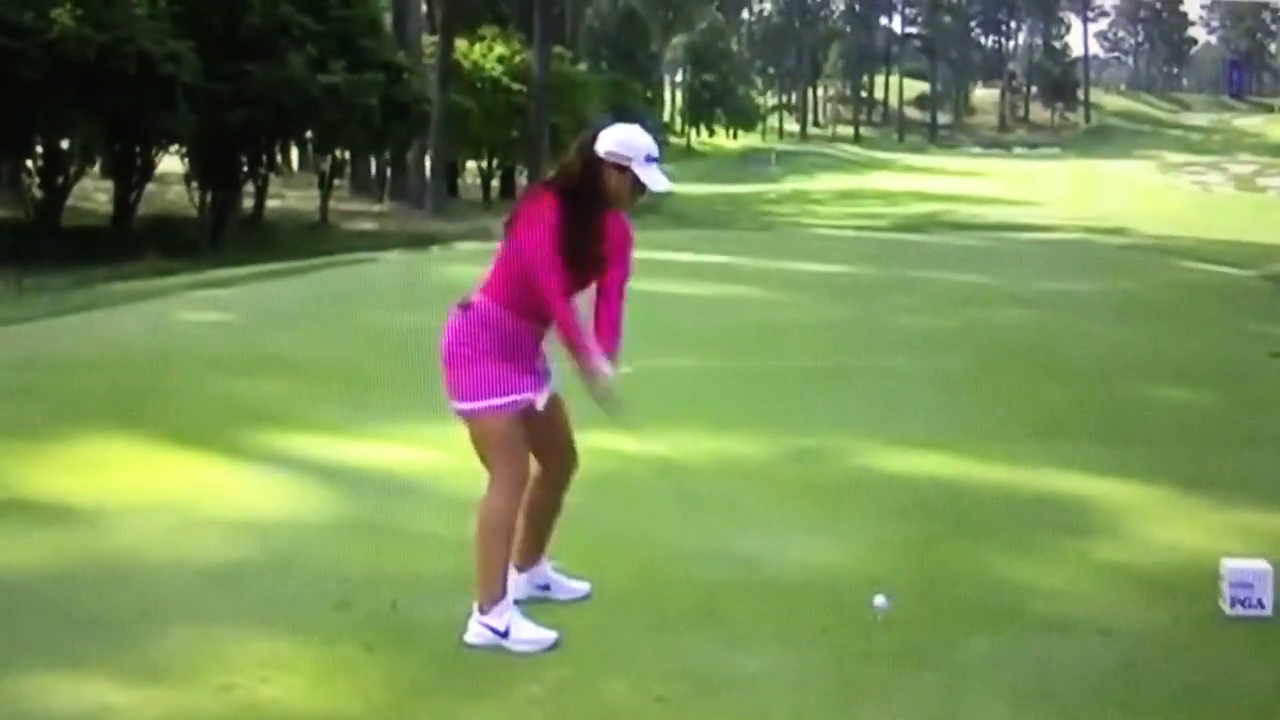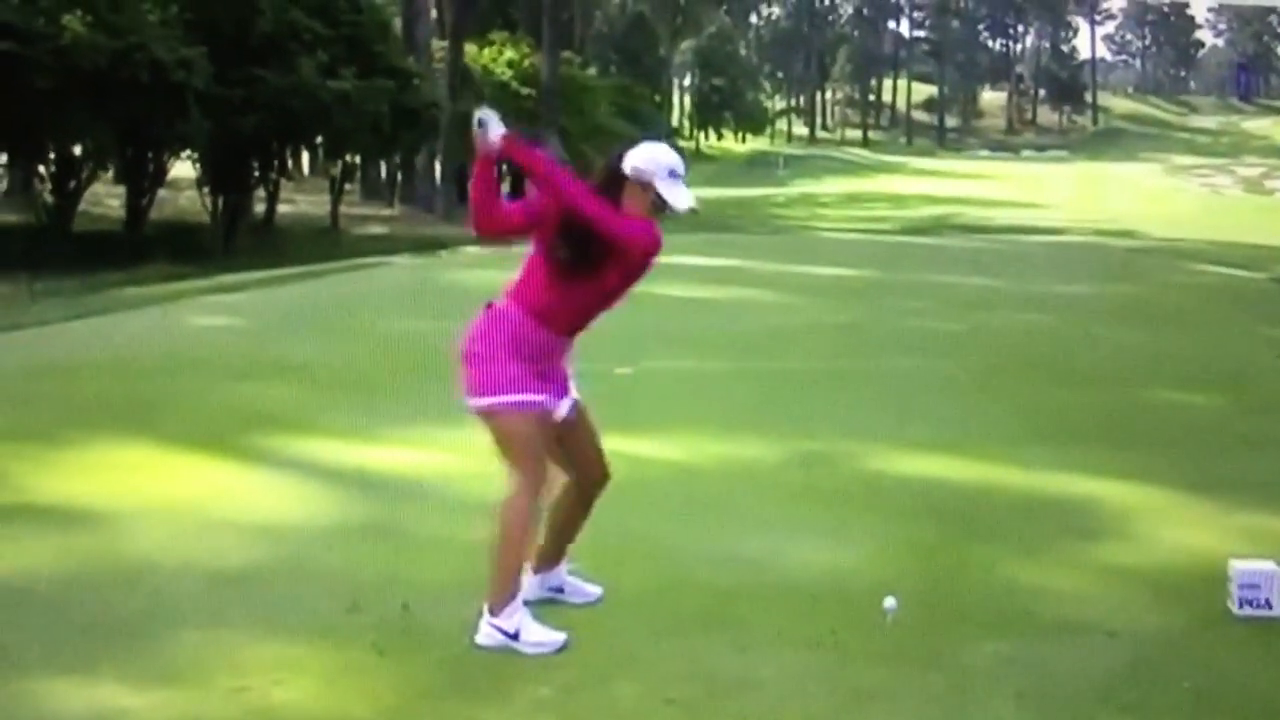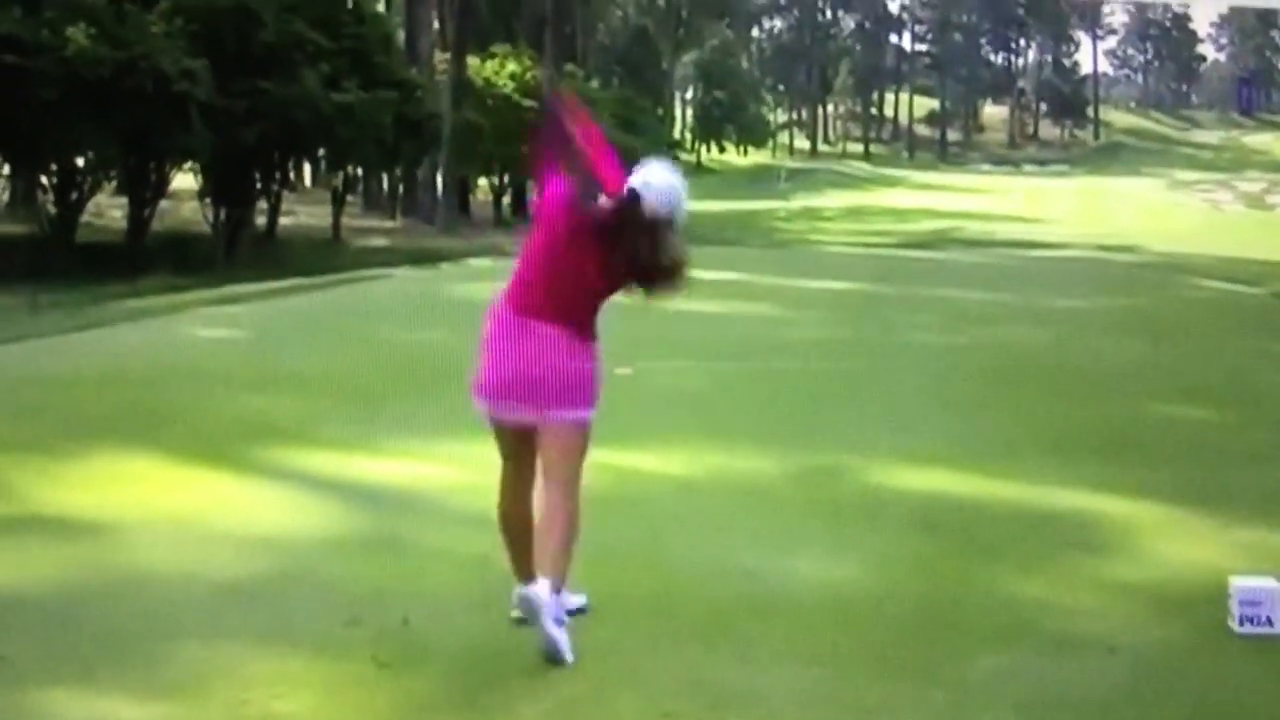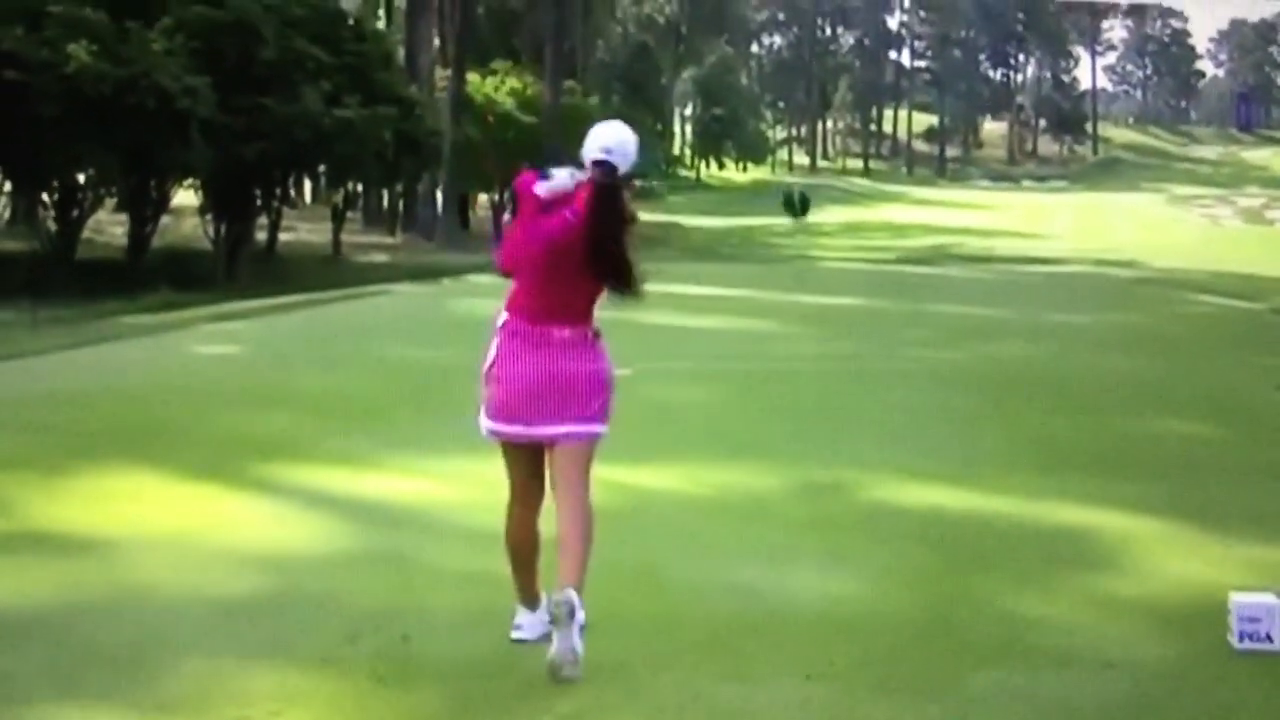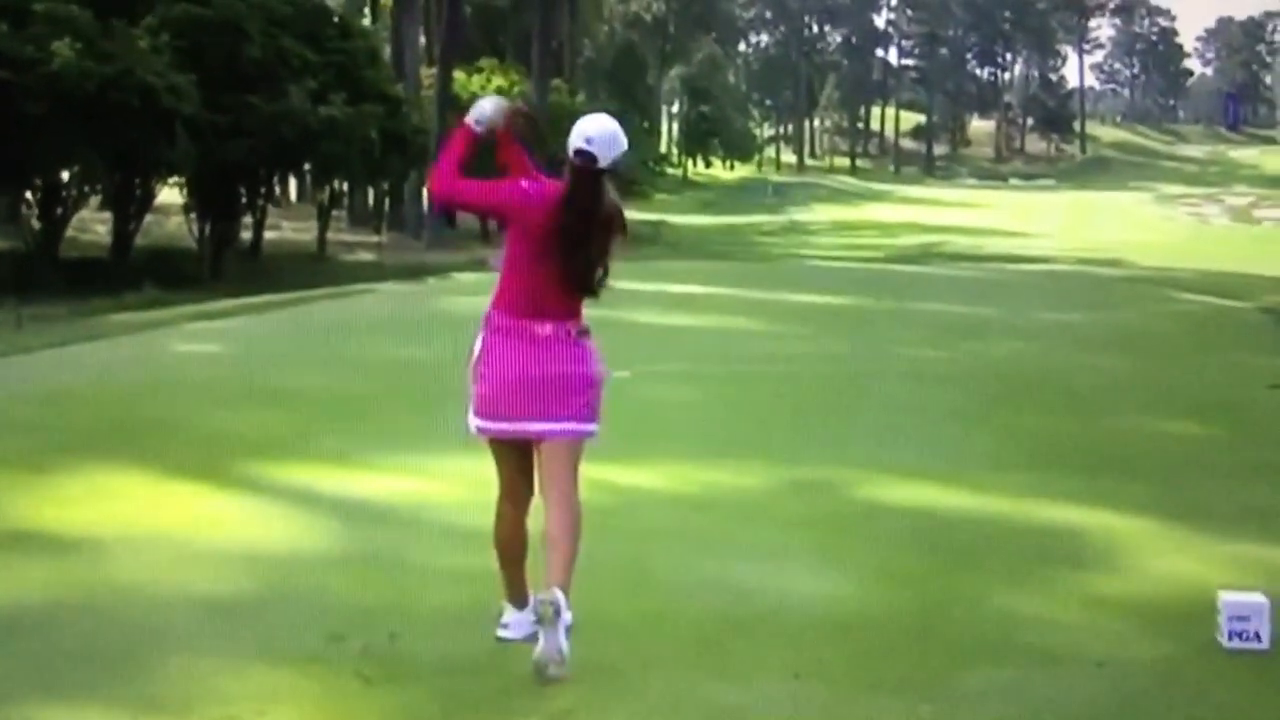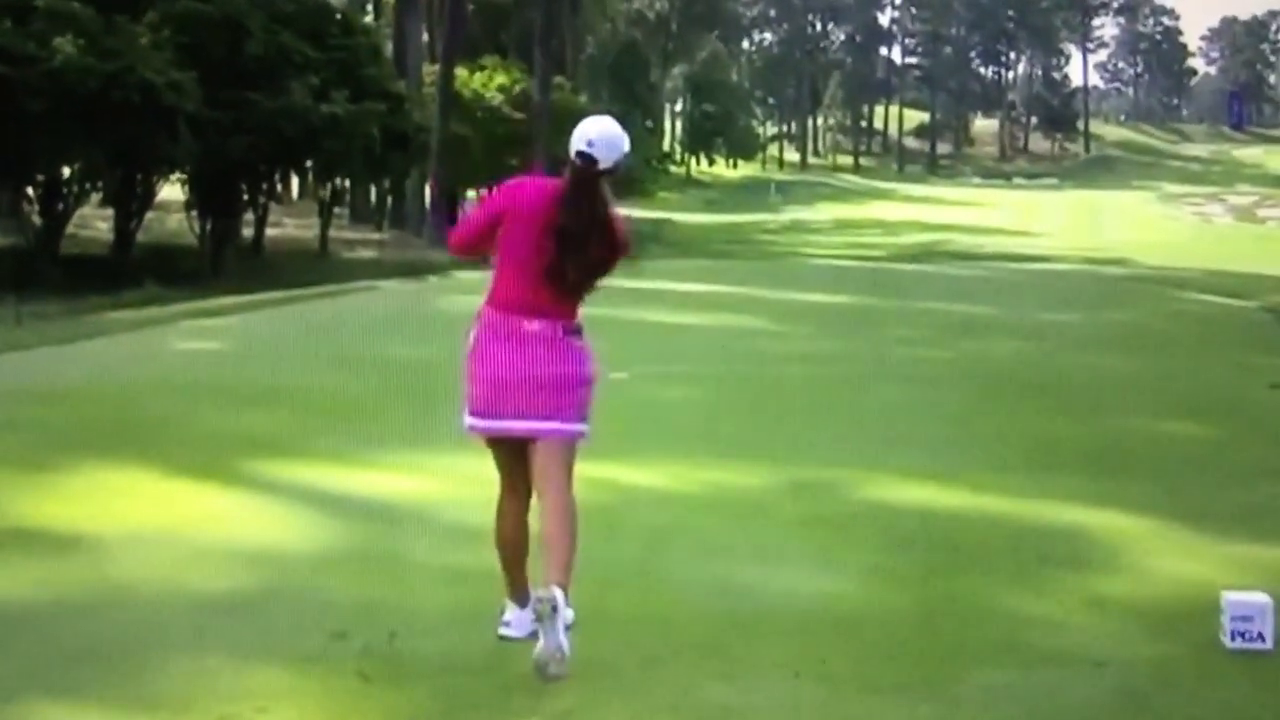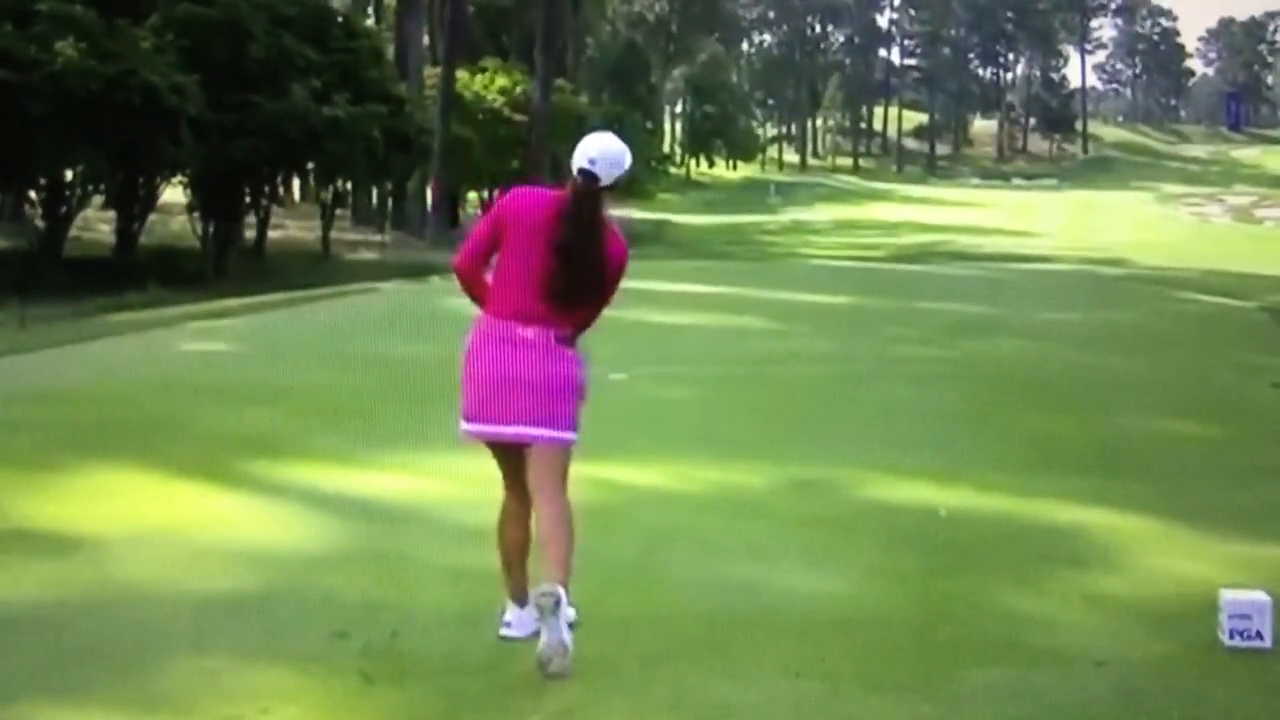
dt=0.4s
person 1, frame 1
left shoulder: (615, 231)
right shoulder: (546, 206)
left elbow: (612, 297)
right elbow: (549, 286)
left wrist: (604, 356)
right wrist: (586, 354)
left hip: (523, 350)
right hip: (481, 344)
left knee: (561, 460)
right knee: (511, 474)
left ankle: (528, 570)
right ankle: (490, 615)
person 1, frame 2
left shoulder: (643, 241)
right shoulder: (562, 206)
left elbow: (584, 206)
right elbow: (489, 225)
left wrist: (517, 149)
right wrist: (488, 157)
left hip: (545, 362)
right hip: (500, 347)
left knee: (592, 473)
right knee: (533, 477)
left ankle: (544, 572)
right ankle: (500, 617)
person 1, frame 3
left shoulder: (564, 210)
right shoulder: (633, 257)
left wrist: (567, 113)
left hip: (508, 349)
right hip: (564, 362)
left knee: (516, 477)
right knee: (561, 485)
left ankle: (530, 588)
right ankle: (548, 594)
person 1, frame 4
left shoulder: (569, 221)
right shoulder: (611, 216)
left elbow: (512, 262)
right elbow: (531, 186)
left wrist: (537, 196)
right wrist: (545, 190)
left hip: (520, 355)
right hip: (579, 362)
left knee: (524, 495)
right knee: (572, 492)
left ankle: (530, 611)
right ankle: (568, 600)
person 1, frame 5
left shoulder: (533, 200)
right shoulder: (605, 215)
left elbow: (441, 185)
left wrist: (473, 125)
right wrist: (505, 138)
left hip: (506, 350)
right hip: (566, 357)
left knee: (514, 492)
right knee: (560, 490)
left ankle: (517, 609)
right ankle: (555, 600)
person 1, frame 6
left shoulder: (521, 192)
right shoulder: (610, 229)
left elbow: (460, 241)
left hip: (498, 345)
right hip: (559, 355)
left knee: (513, 489)
right knee: (555, 489)
left ankle: (518, 608)
right ankle: (554, 598)
person 1, frame 7
left shoulder: (518, 201)
right shoulder: (612, 246)
left elbow: (465, 267)
right elbow: (582, 318)
left hip: (492, 353)
right hip: (552, 364)
left knee: (516, 491)
right knee: (549, 494)
left ankle: (518, 608)
right ankle: (554, 597)
